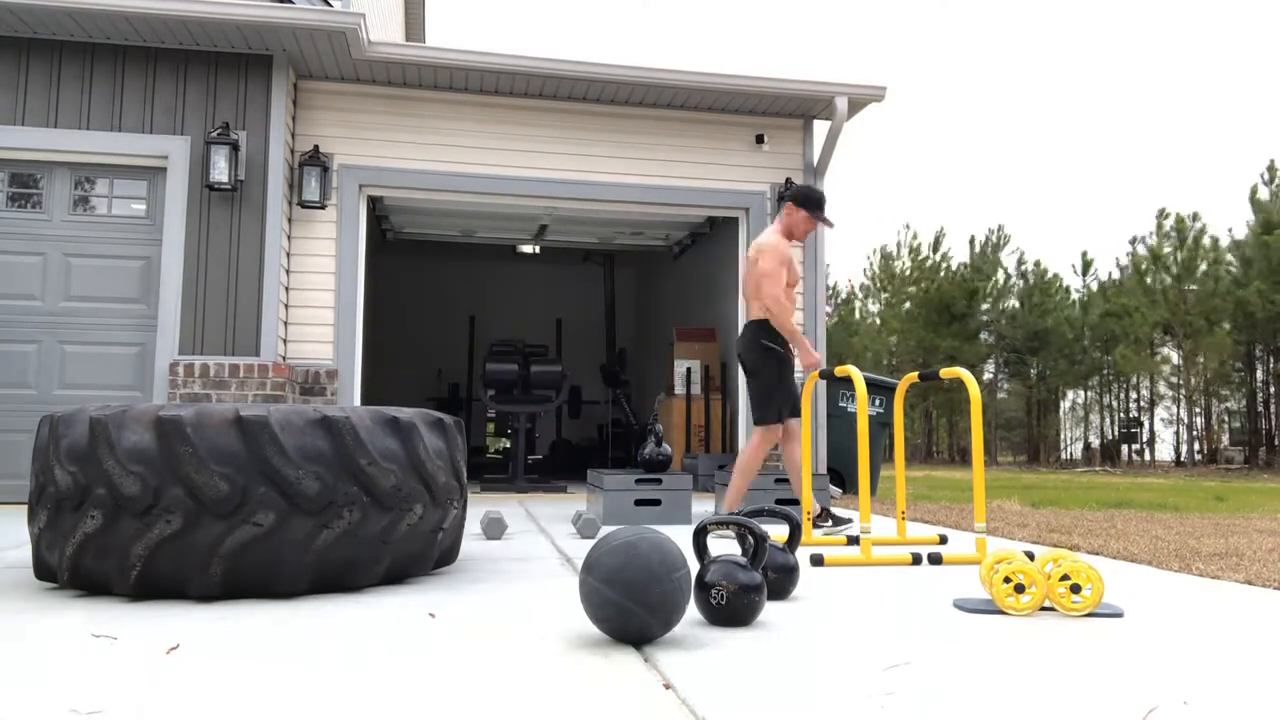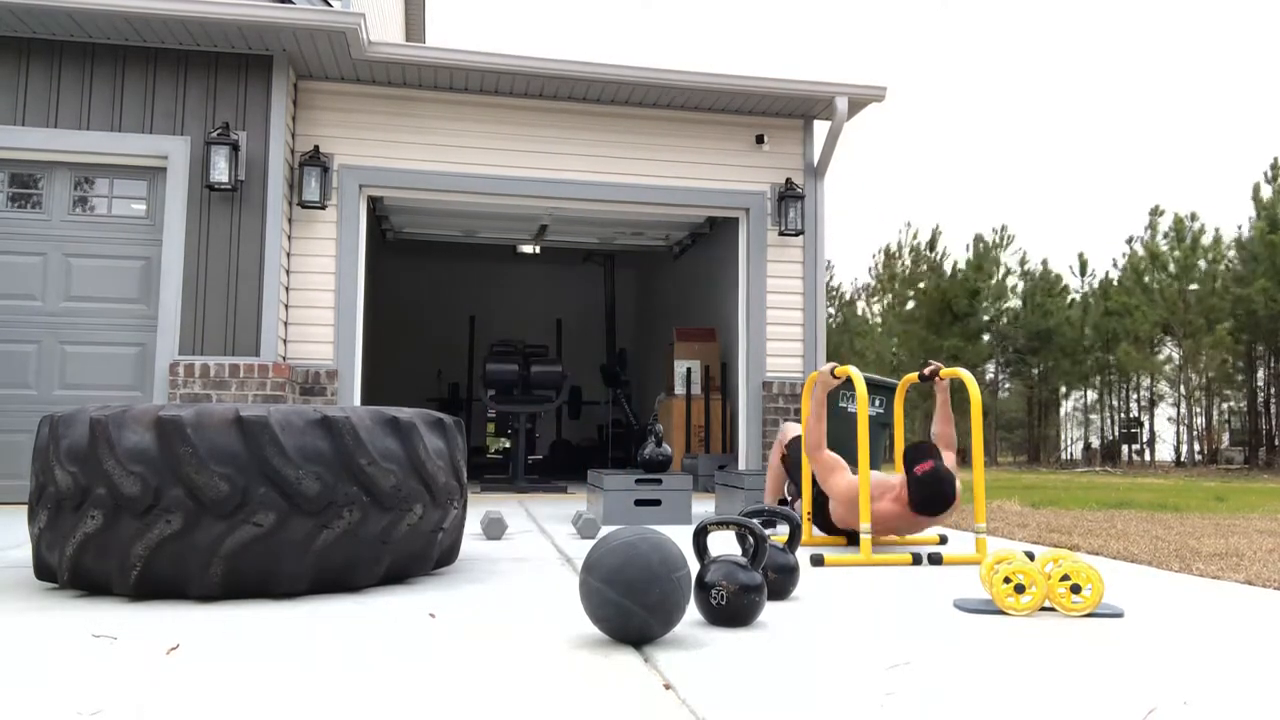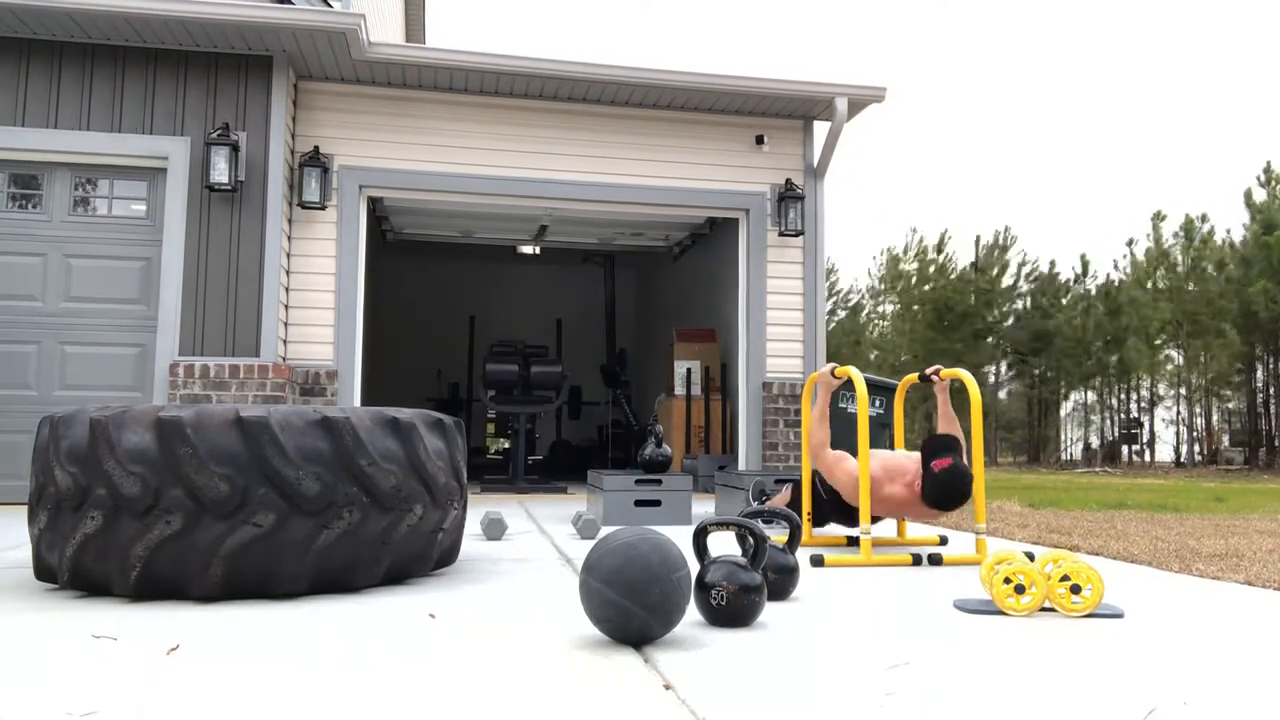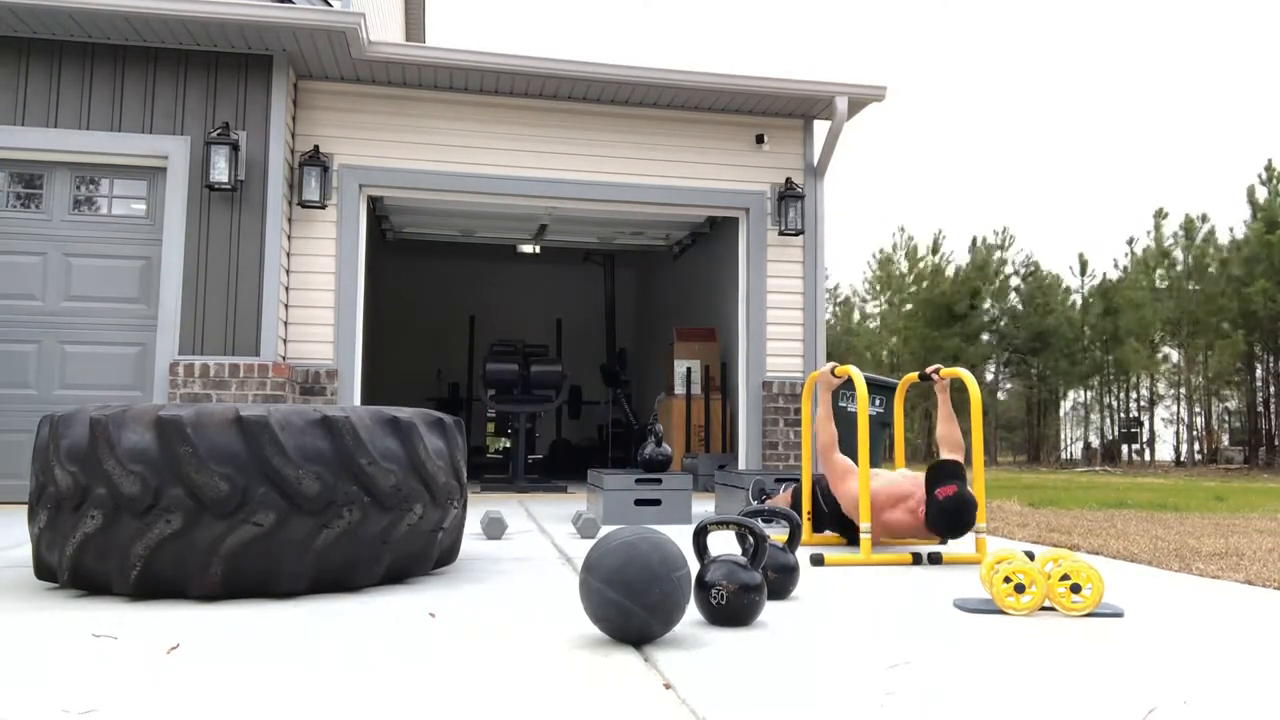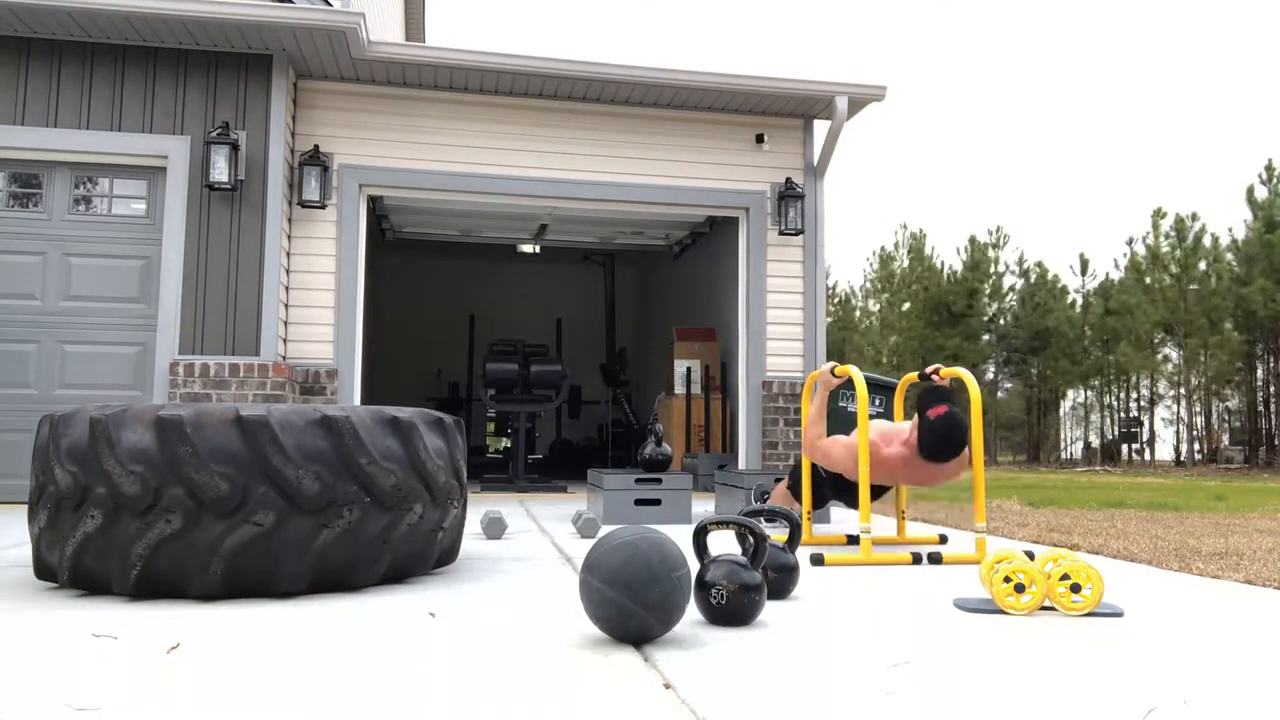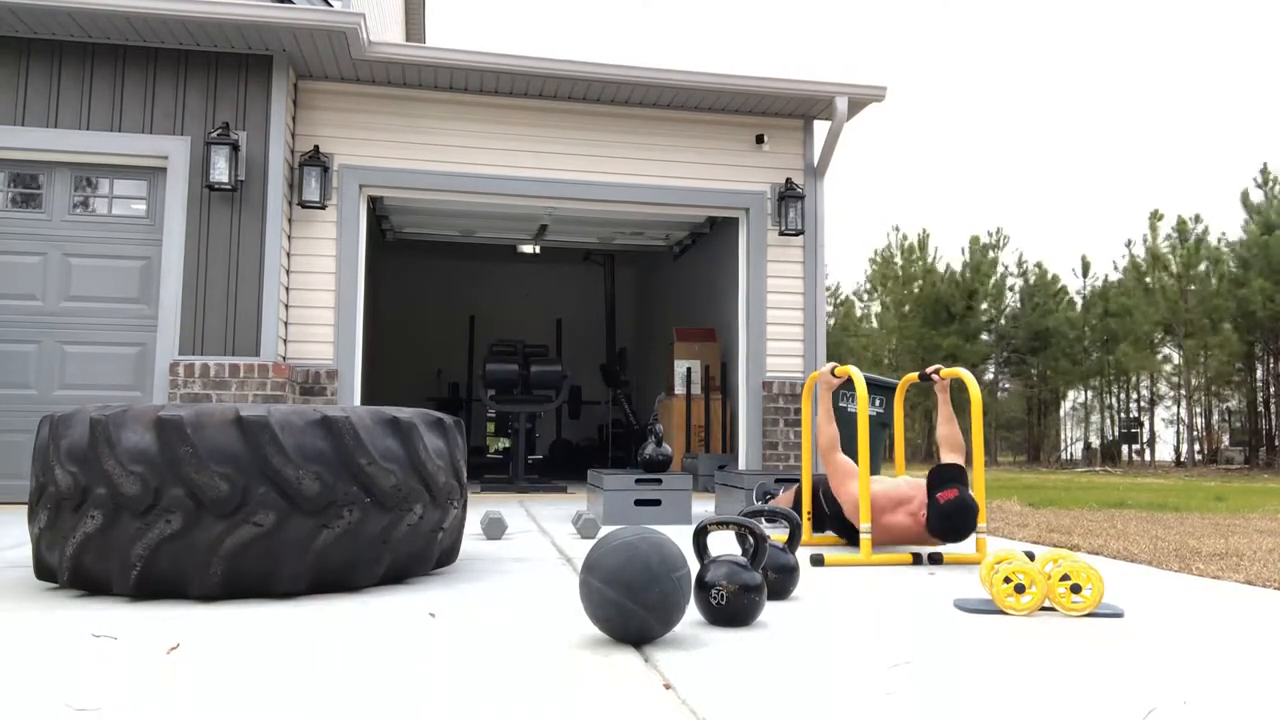
dt=0.3s
person 1, frame 1
left shoulder: (775, 247)
right shoulder: (774, 247)
right elbow: (773, 301)
left wrist: (802, 348)
right wrist: (803, 347)
left hip: (762, 343)
right hip: (764, 345)
left knee: (791, 429)
right knee: (767, 433)
left ankle: (814, 512)
right ankle: (729, 515)
person 1, frame 2
right shoulder: (949, 494)
left elbow: (815, 454)
right elbow: (947, 450)
left wrist: (820, 389)
right wrist: (943, 395)
left knee: (787, 431)
person 1, frame 3
right shoulder: (958, 488)
left elbow: (818, 452)
right elbow: (953, 446)
left wrist: (824, 392)
right wrist: (942, 395)
left hip: (835, 496)
left knee: (795, 495)
person 1, frame 4
right shoulder: (962, 505)
left elbow: (829, 454)
right elbow: (953, 451)
left wrist: (824, 391)
right wrist: (943, 394)
left hip: (835, 506)
left knee: (797, 497)
left ankle: (766, 506)
person 1, frame 5
left shoulder: (868, 452)
right shoulder: (958, 461)
left elbow: (811, 446)
right elbow: (948, 435)
left wrist: (823, 389)
right wrist: (942, 388)
left hip: (836, 472)
right hip: (870, 486)
person 1, frame 6
left shoulder: (867, 507)
right shoulder: (964, 505)
left elbow: (830, 455)
right elbow: (953, 451)
left wrist: (825, 391)
right wrist: (943, 395)
left hip: (835, 506)
left knee: (799, 495)
left ankle: (769, 504)
